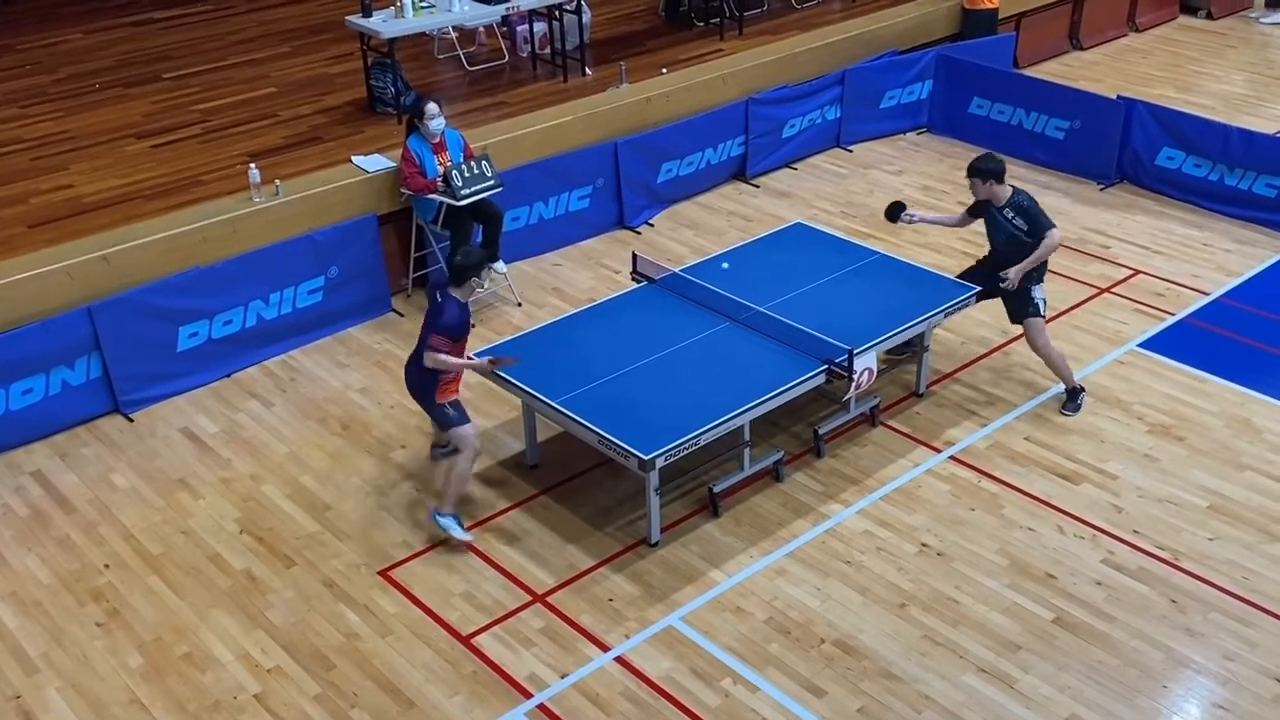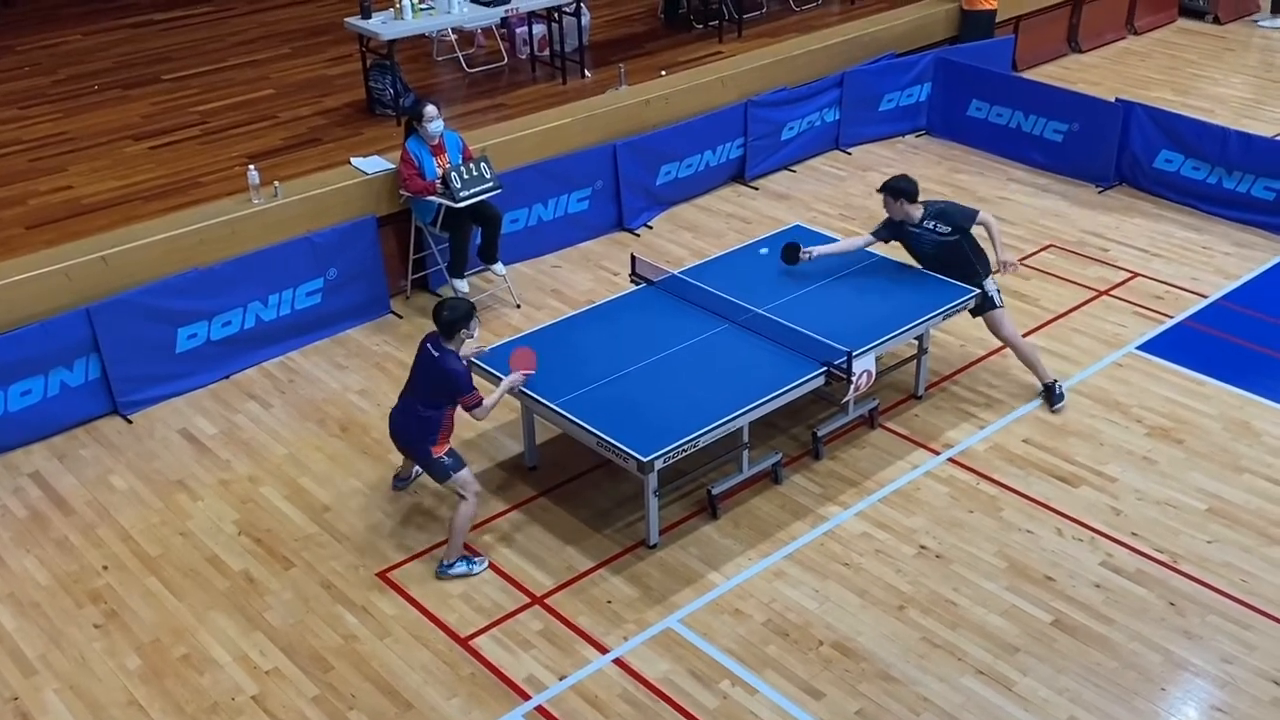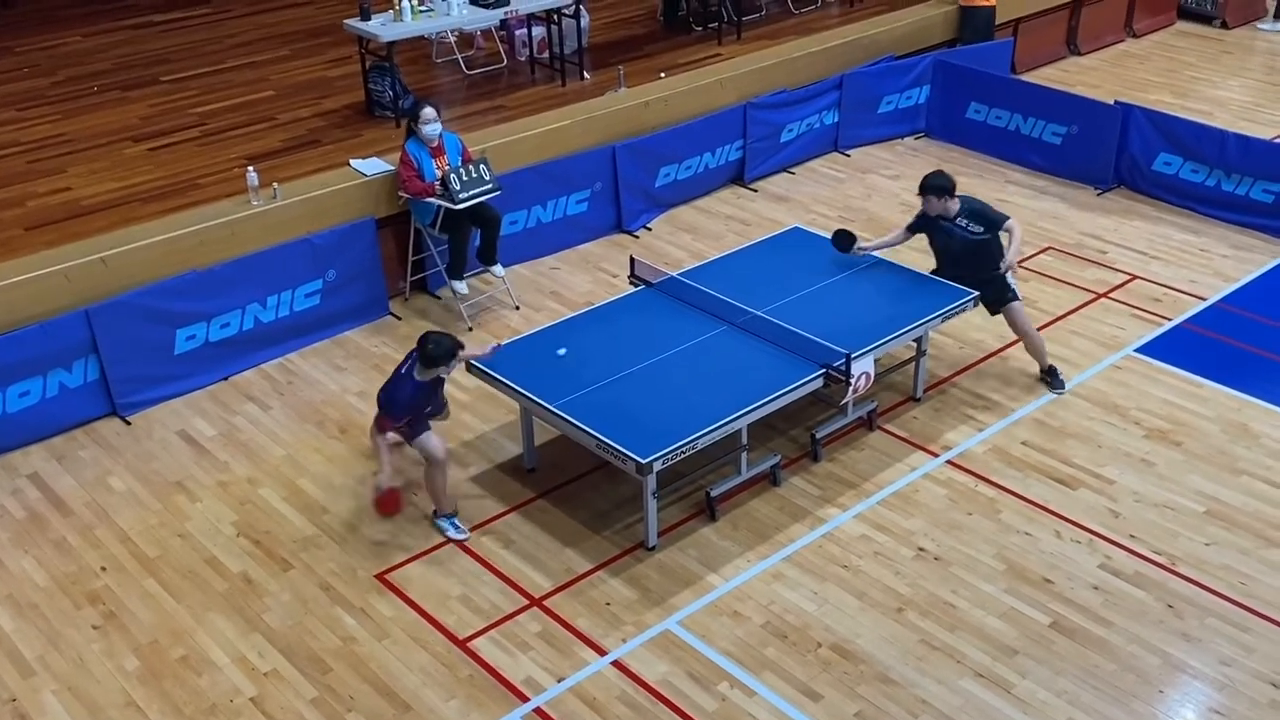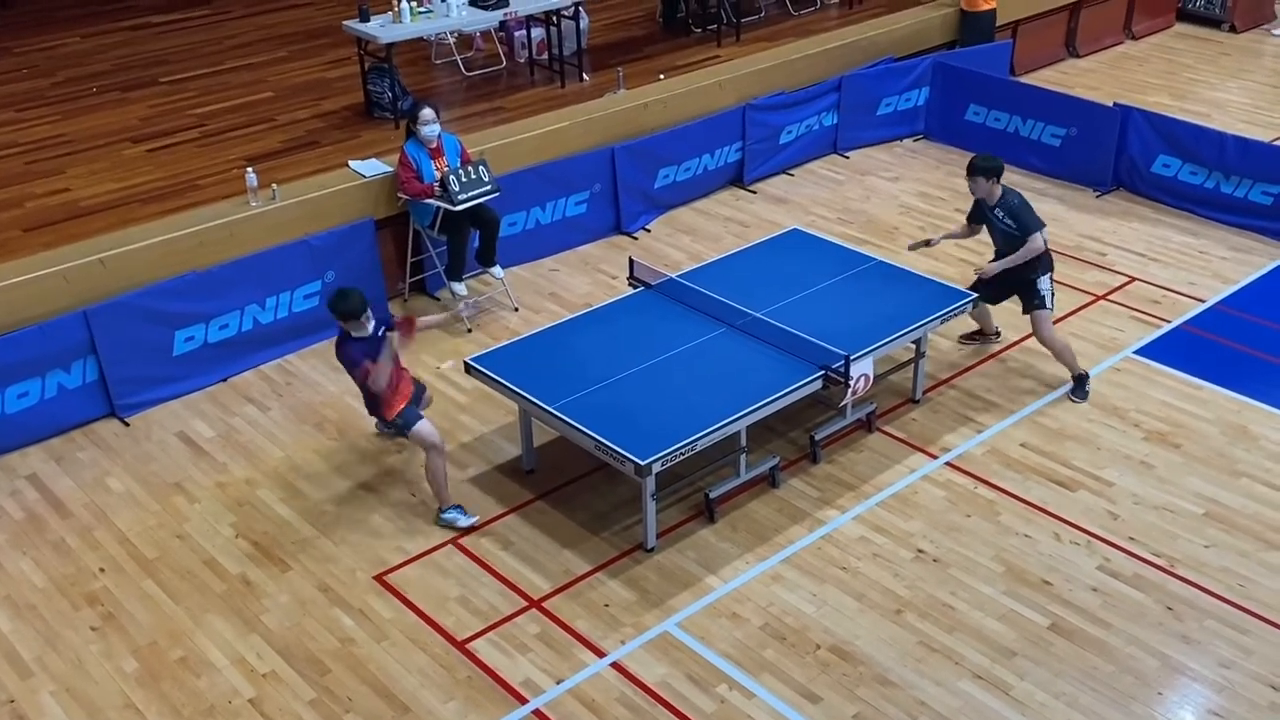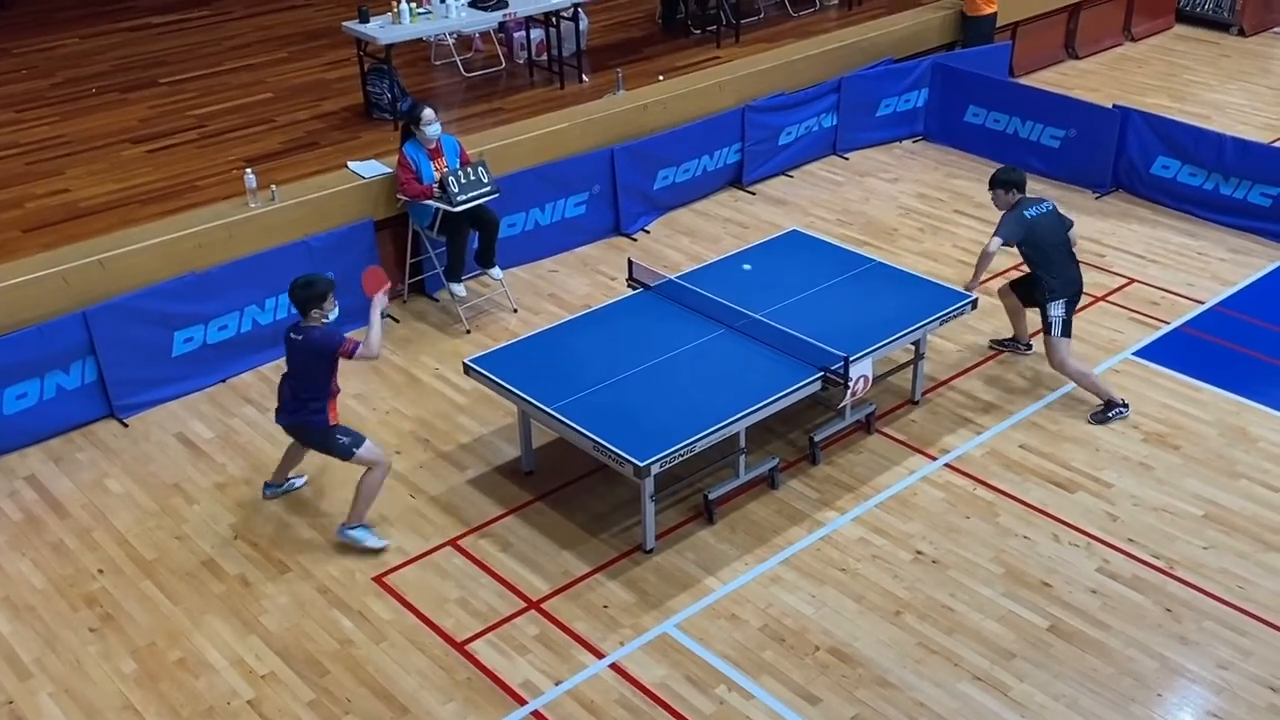
dt=0.3s
person 1, frame 1
left shoulder: (442, 290)
right shoulder: (452, 316)
right elbow: (431, 359)
right wrist: (470, 363)
left hip: (417, 375)
right hip: (434, 386)
right knee: (471, 447)
left ankle: (441, 446)
right ankle: (445, 513)
person 1, frame 2
left shoulder: (431, 341)
right shoulder: (456, 371)
right elbow: (479, 412)
left wrist: (463, 354)
right wrist: (506, 385)
left hip: (400, 424)
right hip: (424, 439)
right knee: (471, 493)
left ankle: (403, 476)
right ankle: (451, 561)
person 1, frame 3
left shoulder: (430, 354)
right shoulder: (402, 396)
right elbow: (378, 431)
left wrist: (479, 354)
right wrist: (385, 471)
left hip: (428, 401)
right hip: (410, 416)
left knee: (440, 413)
right knee: (437, 455)
left ankle: (404, 435)
right ankle: (444, 513)
person 1, frame 4
left shoulder: (376, 322)
right shoulder: (347, 349)
left elbow: (415, 326)
right elbow: (377, 385)
left wrist: (450, 316)
right wrist: (387, 349)
left hip: (403, 384)
right hip: (389, 400)
left knee: (424, 401)
right knee: (434, 442)
left ankle: (389, 424)
right ankle: (447, 509)
person 1, frame 5
left shoulder: (293, 332)
right shoulder: (325, 338)
right elbow: (371, 352)
right wrist: (376, 308)
left hip: (287, 415)
right hip: (316, 424)
right knee: (380, 463)
left ankle: (277, 483)
right ankle: (354, 527)
person 2, frame 1
left shoulder: (1024, 204)
right shoulder: (984, 201)
left elbow: (1054, 238)
right elbow: (963, 220)
left wrist: (1020, 269)
right wrist: (920, 217)
left hip: (1023, 278)
right hip: (993, 267)
left knee: (1038, 343)
left ankle: (1075, 389)
person 2, frame 2
left shoulder: (943, 211)
right shoulder: (896, 223)
left elbow: (987, 219)
right elbow: (862, 242)
left wrist: (1001, 253)
right wrist: (818, 251)
left hip: (973, 276)
right hip: (938, 276)
left knee: (1007, 335)
left ankle: (1050, 384)
person 2, frame 3
left shoulder: (976, 211)
right shoulder: (929, 215)
left elbow: (1014, 227)
right elbow: (903, 234)
left wrist: (1011, 255)
right wrist: (870, 246)
left hip: (989, 272)
right hip: (952, 272)
left knee: (1023, 326)
left ankle: (1047, 368)
person 2, frame 4
left shoulder: (1014, 205)
right shoulder: (982, 202)
left elbow: (1038, 244)
right elbow: (971, 229)
left wrist: (1000, 266)
right wrist: (942, 237)
left hip: (1033, 269)
right hip: (1004, 264)
left knee: (1044, 335)
left ankle: (1079, 375)
right ankle: (989, 332)
person 2, frame 5
left shoulder: (1013, 218)
right shoulder: (1046, 205)
left elbow: (991, 250)
right elbow: (1072, 238)
left wrist: (976, 278)
left hip: (1059, 289)
right hip: (1055, 279)
left knee: (1059, 361)
right knee: (1007, 293)
left ankle: (1115, 403)
right ankle: (1022, 342)
person 3, frame 1
left shoulder: (454, 136)
right shoulder: (413, 146)
right elbow: (410, 181)
right wrist: (434, 185)
right hip: (435, 202)
left knee: (495, 213)
right knee: (463, 222)
left ankle: (490, 255)
person 3, frame 2
left shoulder: (453, 138)
right shoulder: (411, 148)
left elbow: (470, 163)
right elbow: (409, 183)
right wrist: (432, 187)
right hip: (433, 204)
left knee: (493, 215)
right knee: (462, 224)
left ankle: (489, 257)
right ankle: (456, 273)
person 3, frame 3
left shoulder: (452, 140)
right shoulder: (411, 150)
left elbow: (469, 165)
right elbow: (408, 184)
right wrist: (432, 188)
right hip: (432, 206)
left knee: (493, 217)
right knee: (462, 225)
left ankle: (488, 259)
right ankle: (455, 275)
person 3, frame 4
left shoulder: (451, 141)
right shoulder: (410, 151)
right elbow: (407, 185)
right wrist: (431, 189)
right hip: (431, 207)
left knee: (491, 219)
right knee: (461, 227)
left ankle: (487, 260)
right ankle: (454, 276)
person 3, frame 5
left shoulder: (450, 142)
right shoulder: (409, 152)
right elbow: (406, 186)
right wrist: (430, 191)
right hip: (430, 208)
left knee: (491, 220)
right knee: (460, 227)
left ankle: (486, 261)
right ankle: (453, 277)
